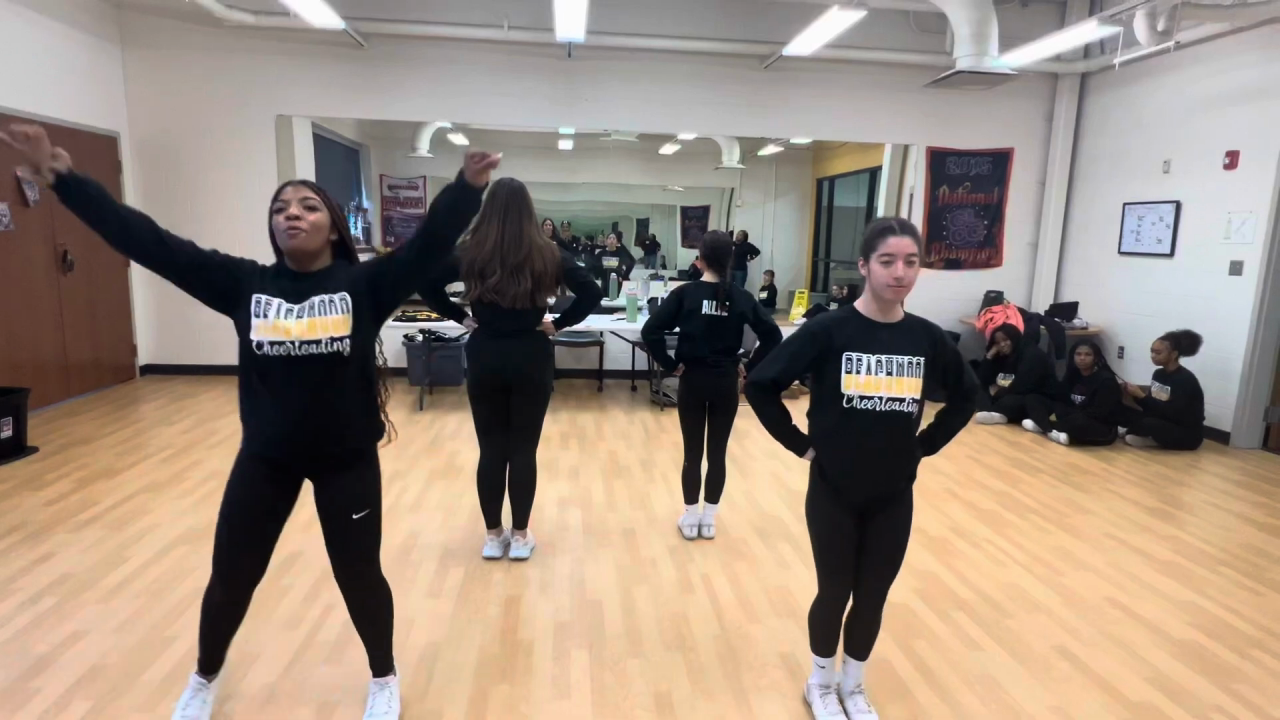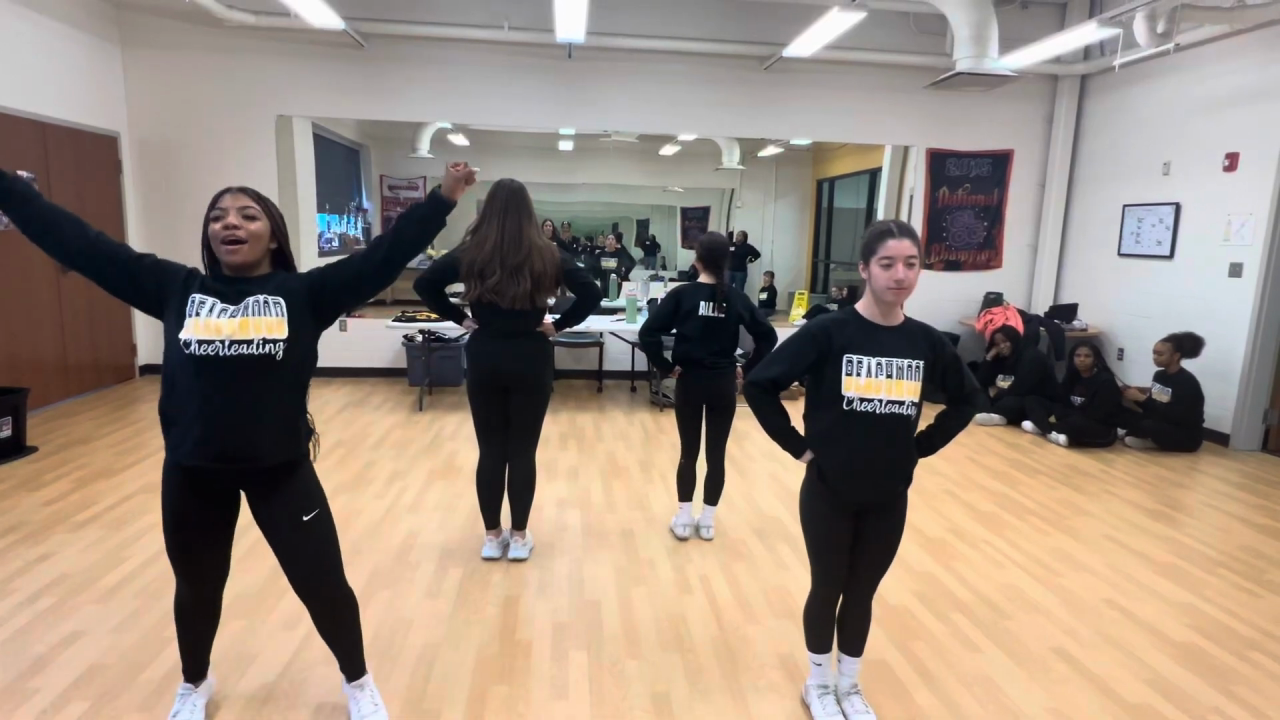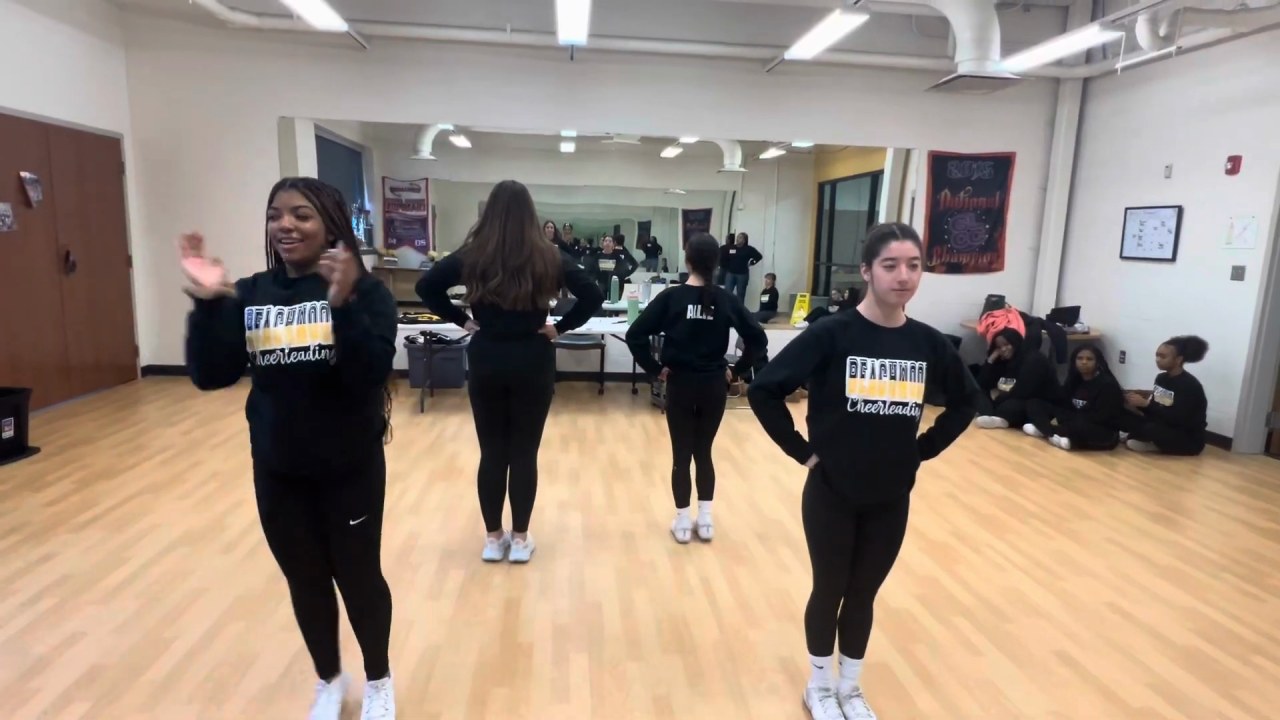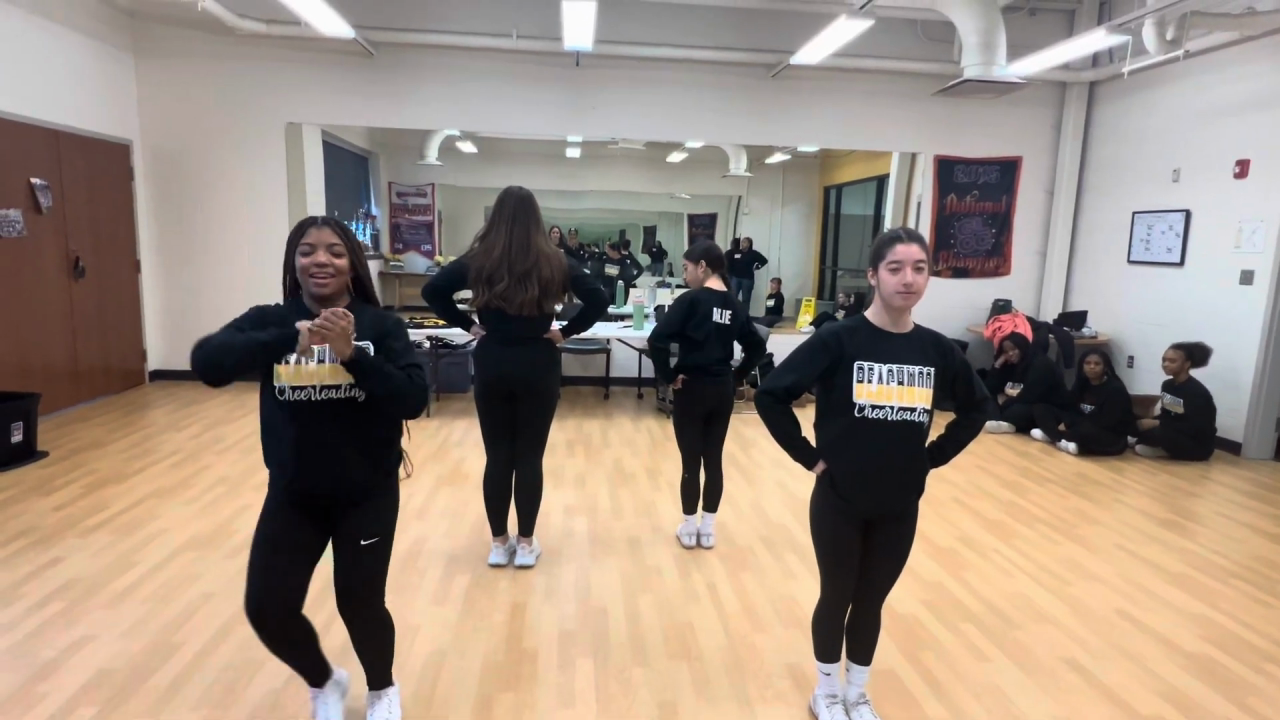
dt=0.5s
person 1, frame 1
left shoulder: (365, 284)
right shoulder: (243, 283)
left elbow: (428, 243)
right elbow: (161, 247)
left wrist: (467, 186)
right wrist: (64, 181)
left hip: (347, 460)
right hip: (265, 457)
left knee: (360, 574)
right knee: (231, 576)
person 1, frame 2
left shoulder: (302, 294)
right shoulder: (178, 289)
left elbow: (381, 259)
right elbow: (83, 246)
left wrist: (441, 202)
left hip: (282, 469)
right hip: (195, 470)
left knee: (324, 586)
right knee: (197, 589)
person 1, frame 3
left shoulder: (366, 292)
right shoulder: (249, 295)
left elbow: (372, 369)
right elbow: (209, 374)
left wrist: (343, 302)
right wrist: (207, 302)
left hip: (351, 465)
right hip: (277, 466)
left knee: (358, 576)
right knee: (305, 581)
person 1, frame 4
left shoulder: (379, 328)
right shoulder: (268, 325)
left elbow: (412, 400)
right elbow: (207, 362)
left wrist: (351, 353)
right wrist: (290, 339)
left hip: (368, 494)
right hip: (293, 495)
left knee: (360, 604)
right knee: (266, 608)
person 2, frame 1
left shoulder: (928, 337)
right shoulder: (828, 330)
left elbow: (965, 397)
right elbow: (759, 385)
left wrist: (924, 445)
right wrist: (801, 444)
left hip: (893, 495)
right hip: (833, 490)
left knee: (873, 597)
right knee: (834, 591)
person 2, frame 2
left shoulder: (927, 341)
right shoulder: (827, 332)
left elbow: (966, 399)
right elbow: (759, 385)
left wrist: (921, 446)
right wrist: (798, 444)
left hip: (888, 497)
right hip: (828, 491)
left knee: (862, 592)
right knee: (827, 588)
person 2, frame 3
left shoulder: (929, 342)
right shoulder: (831, 334)
left elbow: (965, 401)
right elbow: (764, 390)
left wrist: (924, 449)
right wrist: (802, 450)
left hip: (891, 498)
right hip: (831, 493)
left knee: (864, 594)
right knee: (829, 590)
person 2, frame 4
left shoulder: (938, 349)
right shoulder: (838, 339)
left elbow: (976, 408)
right elbow: (770, 395)
left wrist: (933, 457)
right wrist: (810, 455)
left hip: (900, 505)
right hip: (839, 501)
left knee: (871, 601)
right knee: (836, 597)
person 3, frame 1
left shoulder: (470, 253)
right shoulder: (546, 256)
left elbow: (425, 283)
right elbow: (592, 292)
left wrist: (460, 316)
right wrist: (559, 323)
left hip: (484, 359)
right hip: (530, 360)
left knee: (490, 450)
right knee: (523, 451)
left ankle: (492, 535)
right ankle: (520, 536)
person 3, frame 2
left shoulder: (470, 254)
right shoulder: (546, 256)
left elbow: (424, 284)
right elbow: (591, 293)
left wrist: (459, 317)
right wrist: (558, 324)
left hip: (484, 359)
right hip: (530, 360)
left knee: (490, 450)
right knee: (522, 451)
left ankle: (492, 536)
right ankle: (518, 536)
person 3, frame 3
left shoulder: (471, 256)
right shoulder: (547, 258)
left elbow: (426, 287)
right elbow: (593, 296)
left wrist: (462, 320)
right wrist: (560, 327)
left hip: (485, 361)
right hip: (532, 362)
left knee: (491, 452)
right knee: (524, 453)
left ankle: (493, 538)
right ankle: (520, 539)
person 3, frame 4
left shoulder: (478, 261)
right shoulder: (553, 263)
left elbow: (432, 291)
right elbow: (598, 300)
left wrist: (468, 325)
right wrist: (566, 331)
left hip: (491, 365)
right hip: (537, 367)
left knee: (497, 457)
right knee: (529, 458)
left ankle: (499, 543)
right ankle: (525, 543)
person 4, frame 1
left shoulder: (685, 293)
right shoulder: (741, 297)
left elbow: (651, 331)
right elbow: (773, 335)
left wrist: (670, 364)
right wrist: (750, 367)
left hip: (693, 380)
right hip: (726, 382)
left knee: (692, 452)
right knee: (717, 452)
left ankle: (691, 518)
right ankle: (709, 519)
person 4, frame 2
left shoulder: (682, 295)
right shoulder: (736, 298)
left elbow: (648, 334)
right elbow: (768, 336)
left wrist: (666, 367)
right wrist: (746, 368)
left hip: (690, 381)
right hip: (724, 383)
left knee: (689, 451)
right knee: (717, 453)
left ankle: (683, 518)
right ankle: (707, 520)
person 4, frame 3
left shoulder: (671, 297)
right shoulder: (726, 300)
left elbow: (635, 335)
right elbow: (758, 338)
left wrist: (655, 368)
right wrist: (736, 369)
left hip: (680, 384)
right hip: (714, 385)
left knee: (681, 455)
right knee: (704, 452)
left ankle: (683, 523)
right ankle: (705, 519)
person 4, frame 4
left shoulder: (692, 300)
right shoulder: (734, 305)
left elbow: (658, 339)
right elbow: (757, 347)
left wrist: (667, 375)
right wrist: (736, 376)
left hip: (691, 389)
right hip: (723, 391)
left knee: (691, 462)
right knee: (713, 461)
left ankle: (689, 528)
right ankle: (707, 528)
